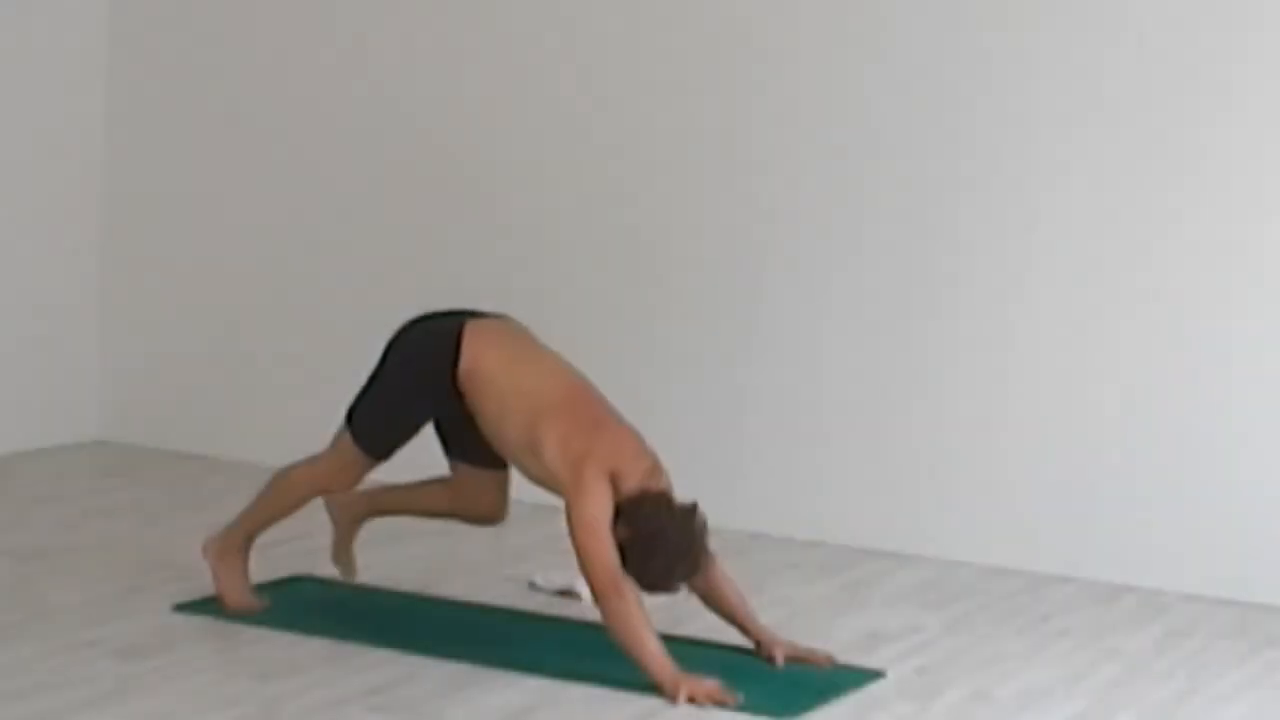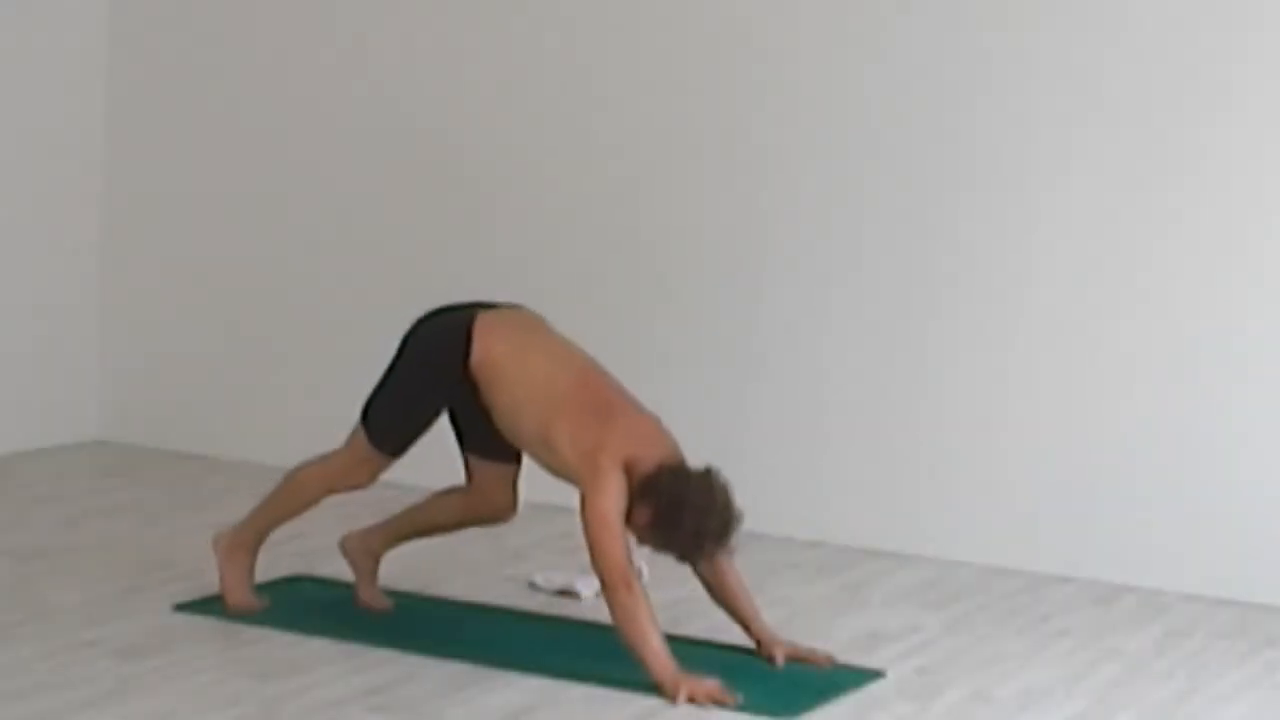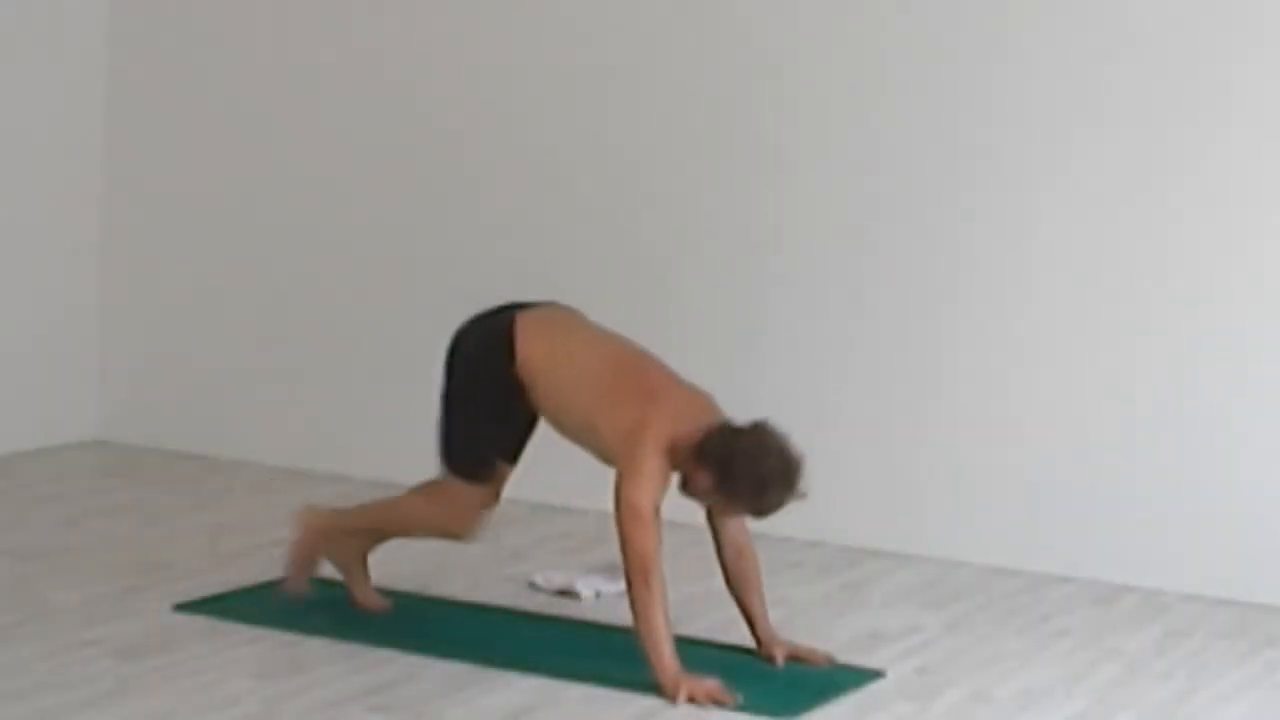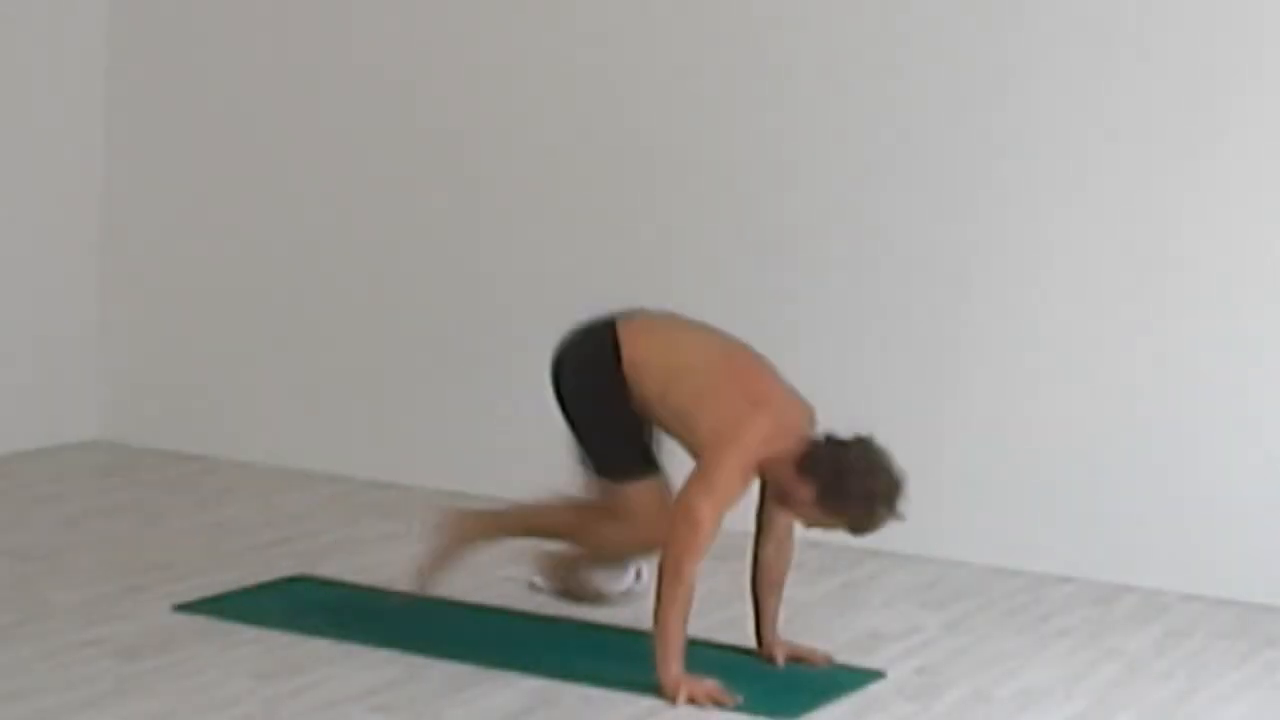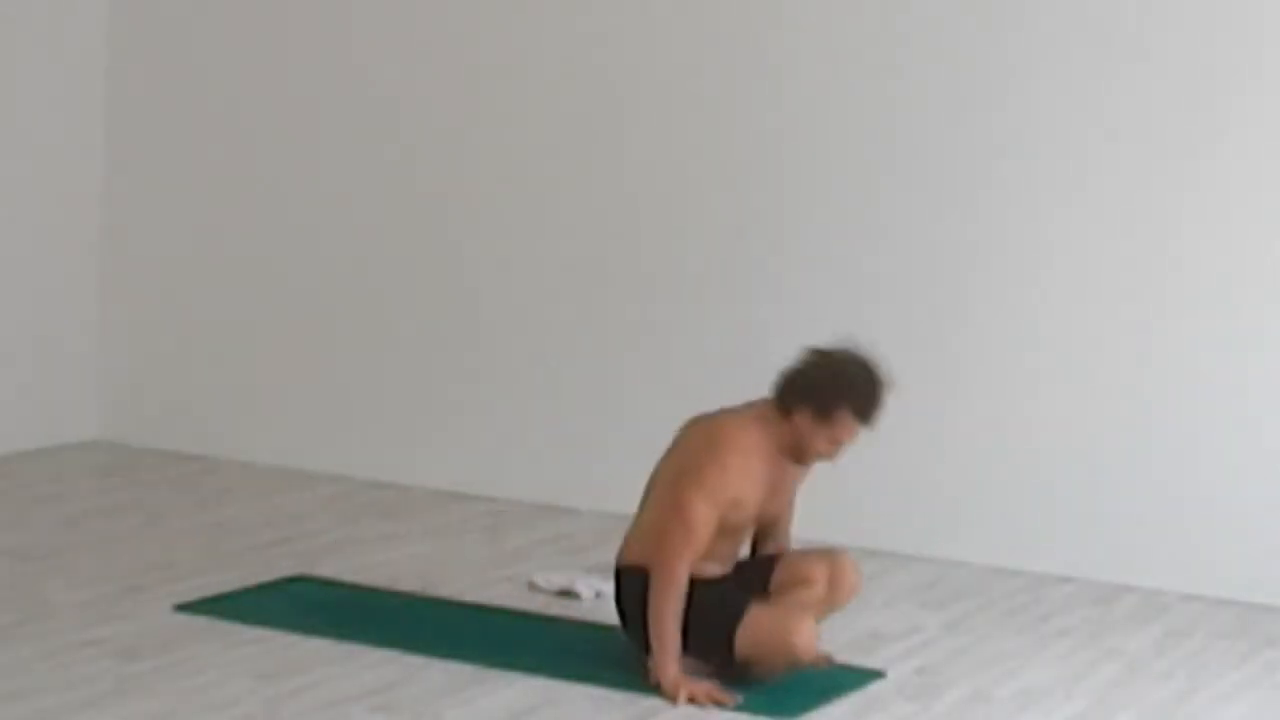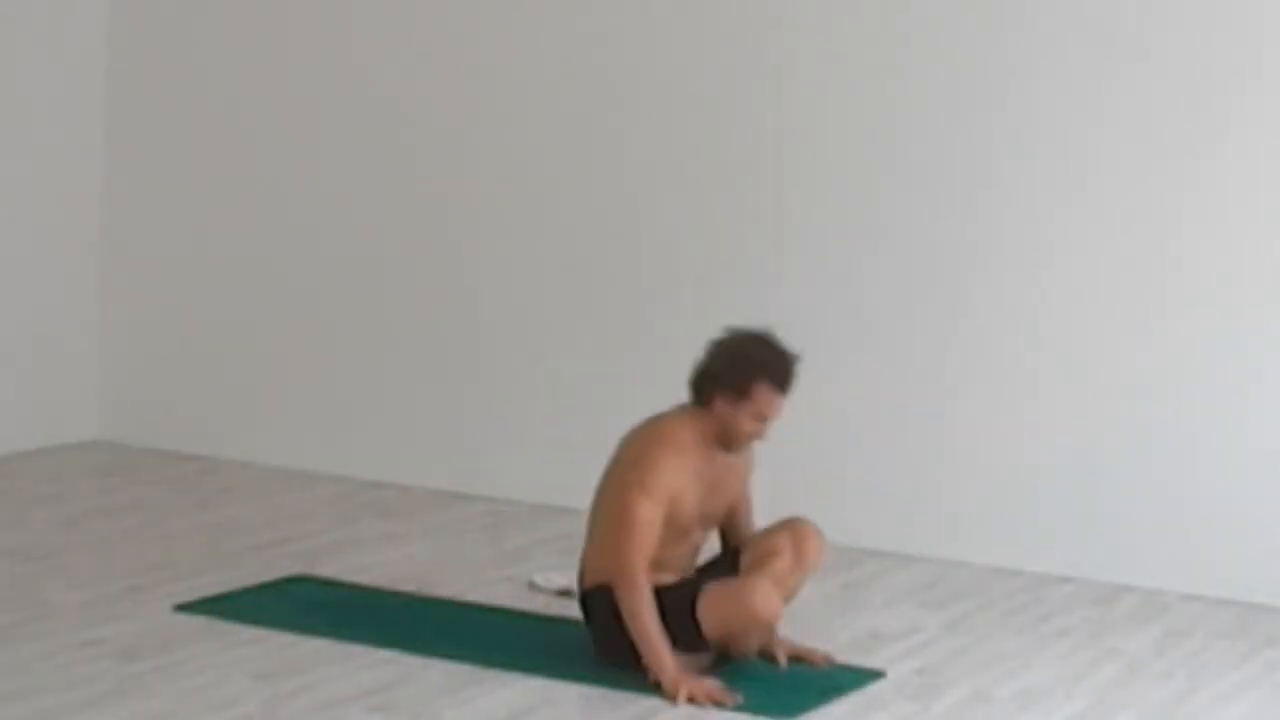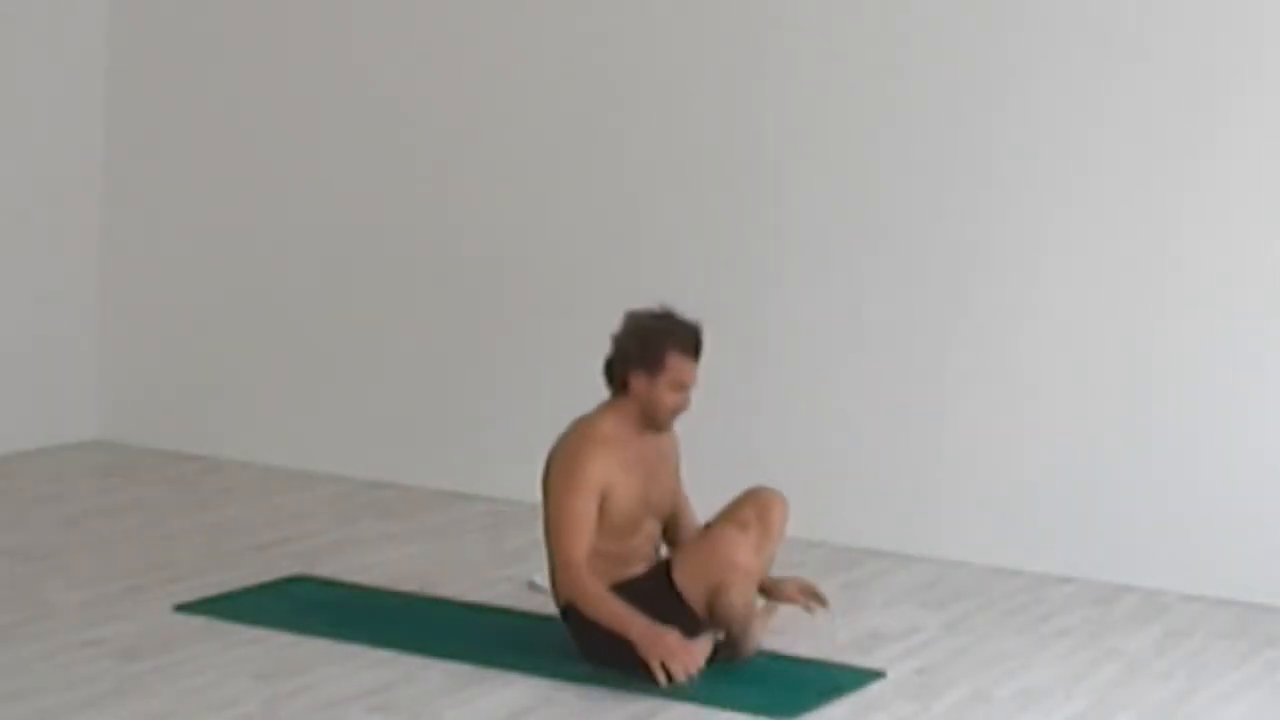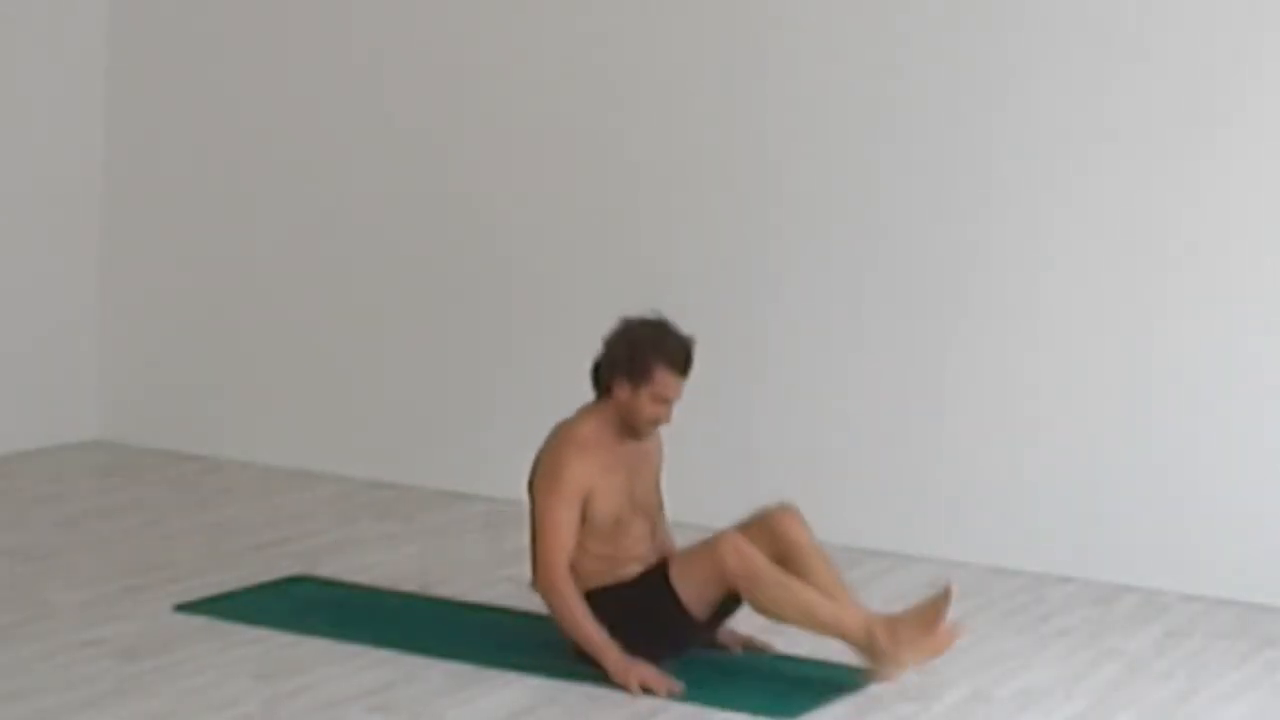
dt=0.5s
person 1, frame 1
left shoulder: (648, 476)
right shoulder: (591, 480)
left elbow: (699, 559)
right elbow: (609, 590)
left wrist: (763, 636)
right wrist: (671, 678)
left hip: (481, 348)
right hip: (438, 352)
left knee: (485, 506)
right knee: (341, 467)
left ankle: (357, 510)
right ankle: (230, 545)
person 1, frame 2
left shoulder: (664, 457)
right shoulder: (608, 469)
left elbow: (709, 551)
right elbow: (620, 583)
left wrist: (765, 636)
right wrist: (671, 678)
left hip: (497, 338)
right hip: (452, 345)
left knee: (494, 504)
right knee: (356, 467)
left ankle: (370, 546)
right ankle: (239, 542)
person 1, frame 3
left shoulder: (713, 432)
right shoulder: (649, 450)
left elbow: (733, 539)
right elbow: (643, 568)
left wrist: (765, 635)
right wrist: (670, 676)
left hip: (532, 335)
right hip: (491, 352)
left knee: (475, 493)
right knee: (460, 515)
left ankle: (354, 550)
right ankle: (327, 529)
person 1, frame 4
left shoulder: (802, 436)
right shoulder: (741, 451)
left elbow: (775, 537)
right elbow: (679, 559)
left wrist: (770, 636)
right wrist: (672, 673)
left hip: (630, 355)
right hip: (595, 360)
left knee: (620, 513)
right knee: (660, 527)
left ankle: (472, 529)
right ankle: (571, 564)
person 1, frame 5
left shoulder: (793, 444)
right shoulder: (728, 453)
left elbow: (772, 540)
right elbow: (670, 567)
left wrist: (773, 609)
right wrist: (670, 672)
left hip: (716, 582)
right hip: (652, 593)
left knee: (841, 576)
right knee: (798, 643)
right ankle: (692, 658)
person 1, frame 6
left shoulder: (735, 450)
right shoulder: (661, 455)
left elbow: (741, 540)
right elbow: (628, 573)
left wrist: (766, 633)
right wrist: (670, 675)
left hip: (680, 593)
right hip: (621, 612)
left knee: (803, 540)
right knee: (758, 601)
left ankle: (703, 645)
right ankle: (688, 659)
person 1, frame 7
left shoulder: (662, 440)
right shoulder: (588, 452)
left elbow: (685, 537)
right elbow: (570, 571)
left wrist: (763, 584)
right wrist: (643, 632)
left hip: (655, 593)
right hip: (608, 621)
left knee: (767, 505)
right knee: (730, 546)
left ankle: (716, 638)
right ankle: (734, 639)
person 1, frame 8
left shoulder: (647, 442)
right shoulder: (570, 456)
right elbow: (551, 576)
left wrist: (709, 621)
right wrist: (616, 661)
left hip: (654, 598)
right hip: (611, 618)
left knee: (782, 523)
right knee: (729, 550)
left ankle: (877, 647)
right ankle: (875, 633)
